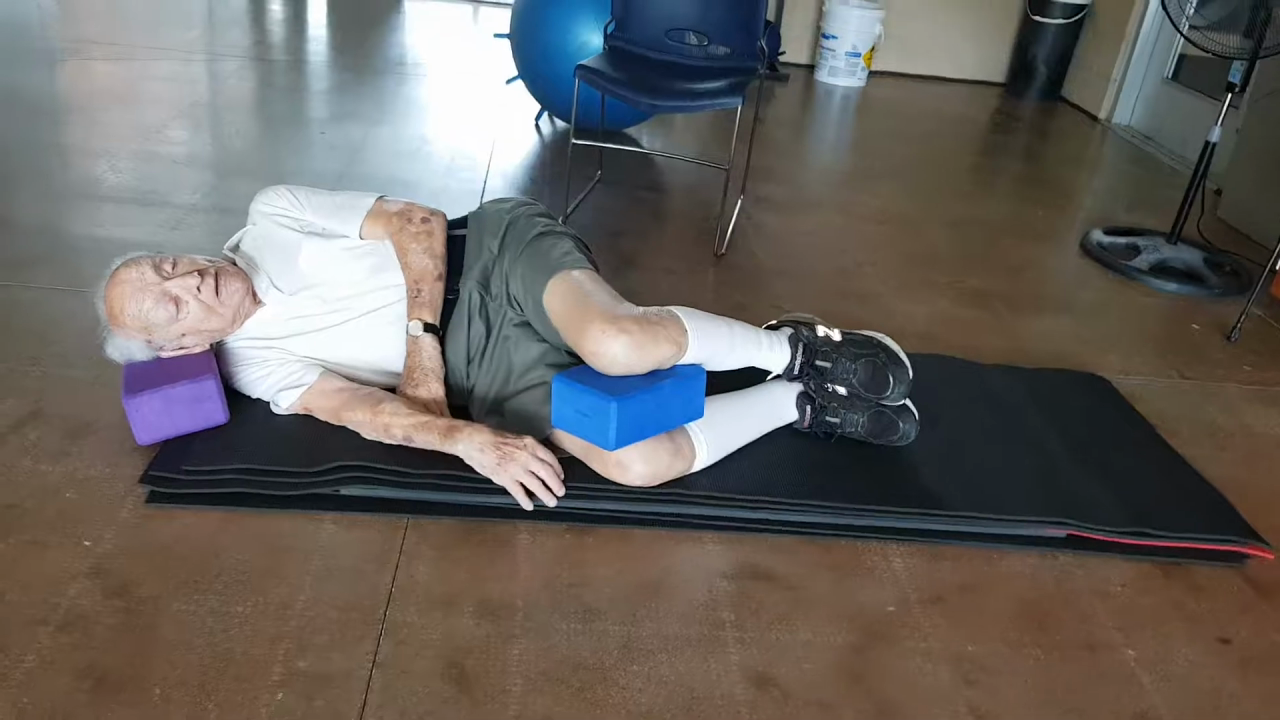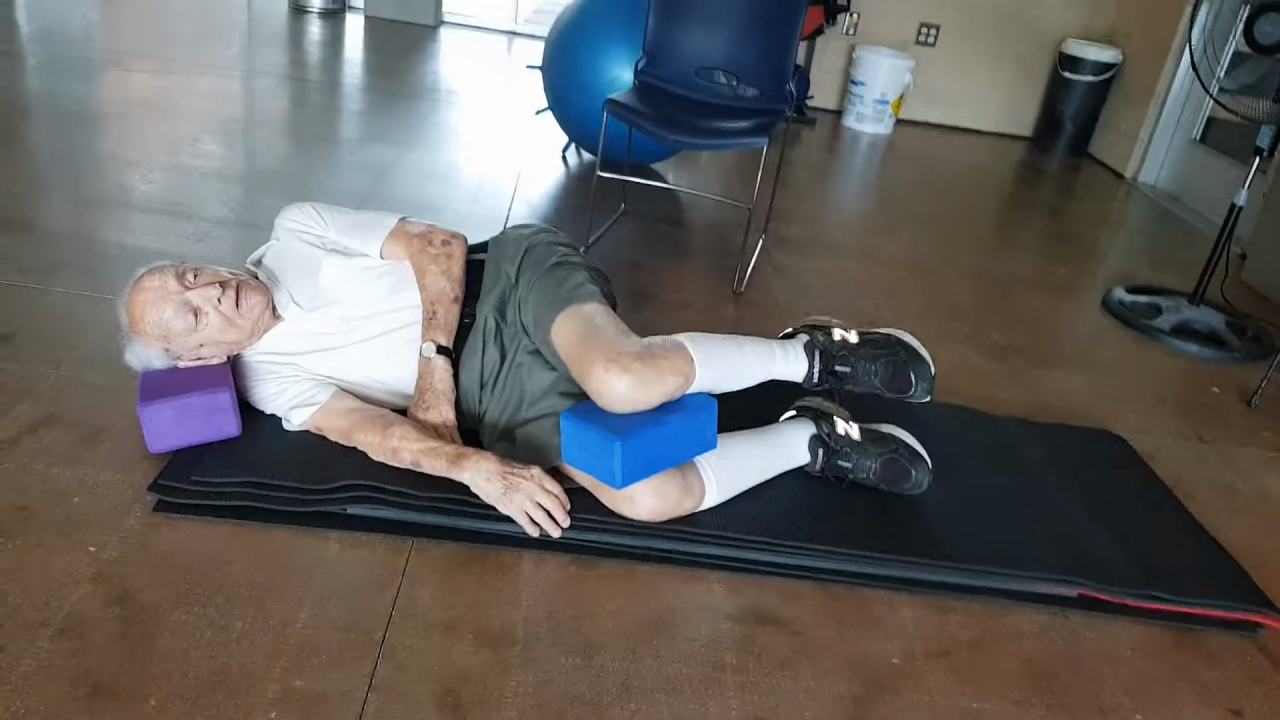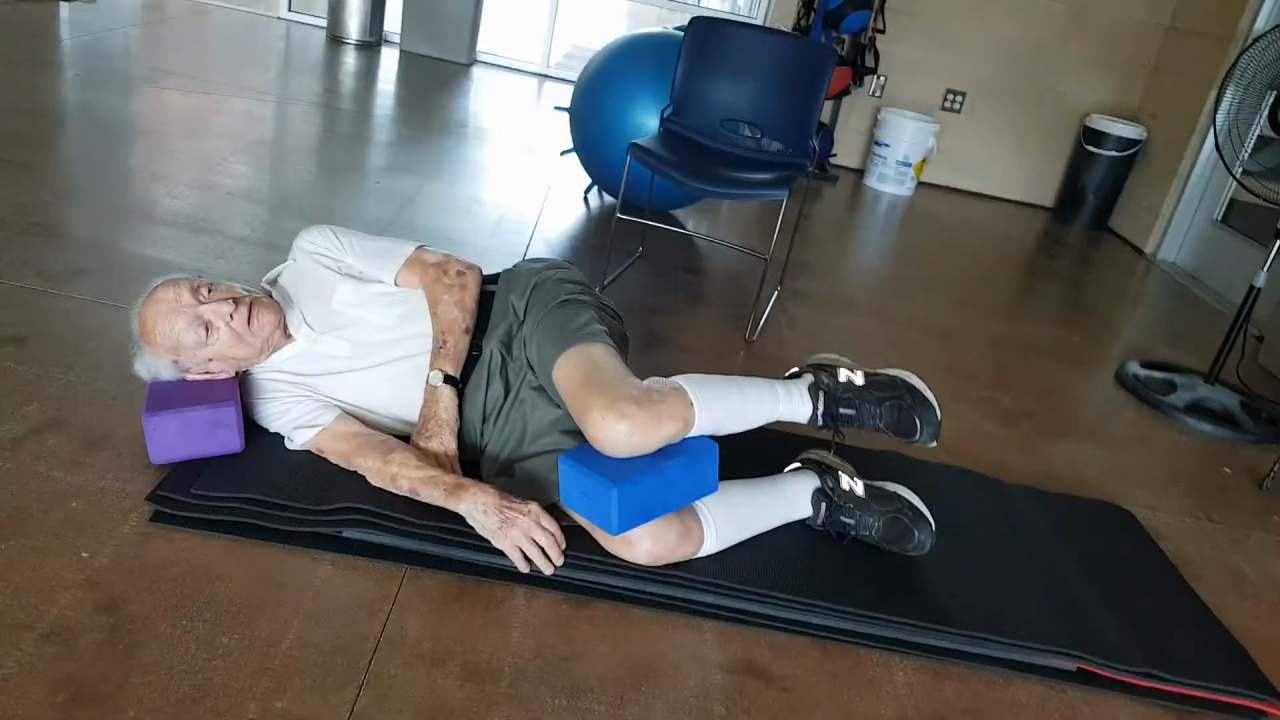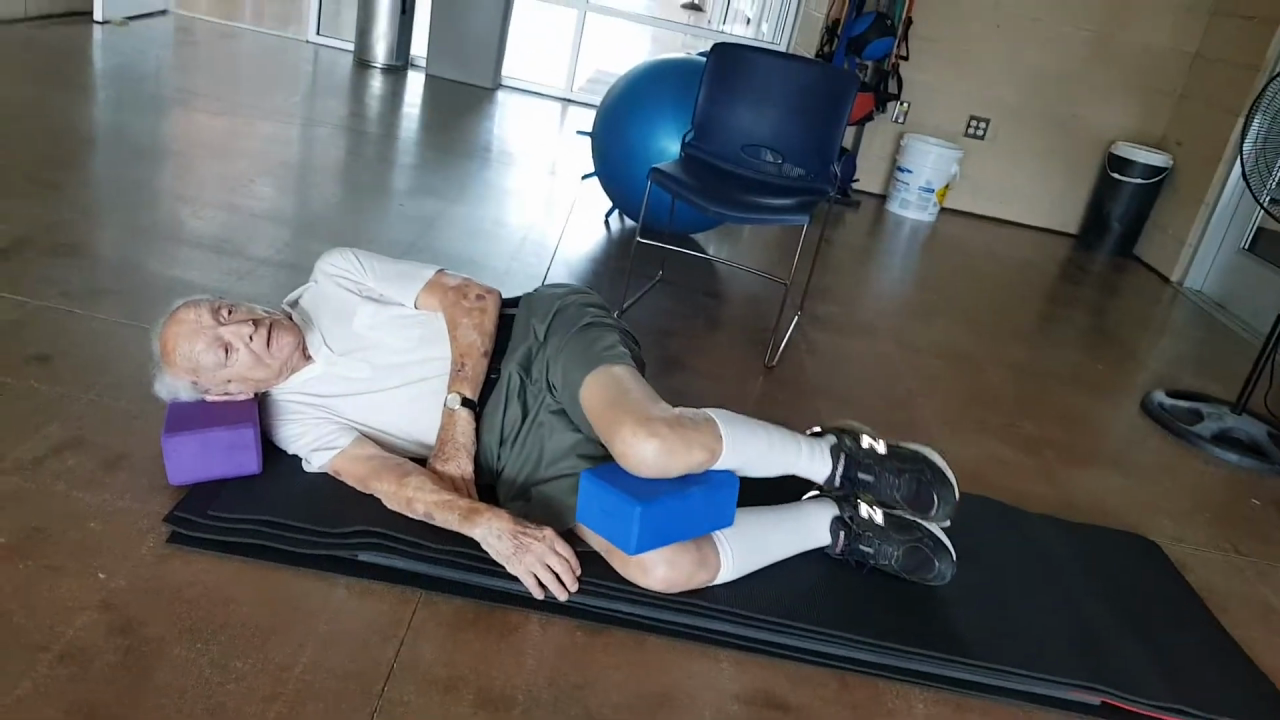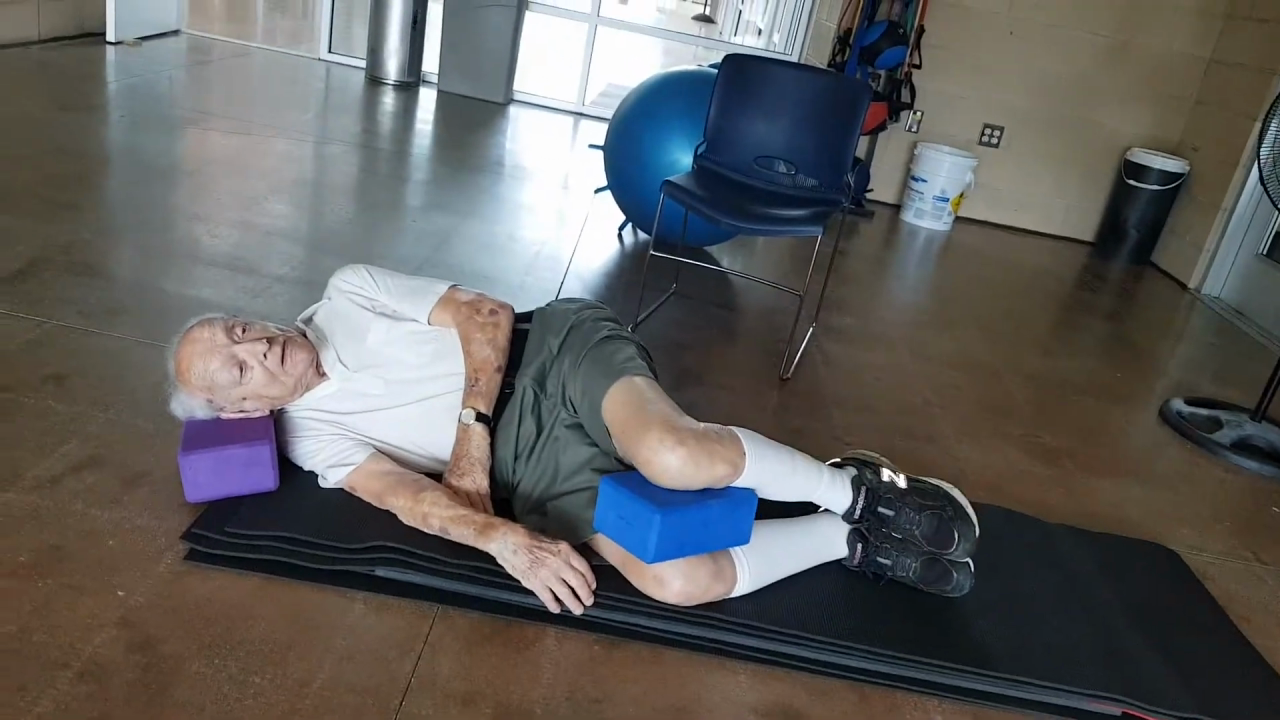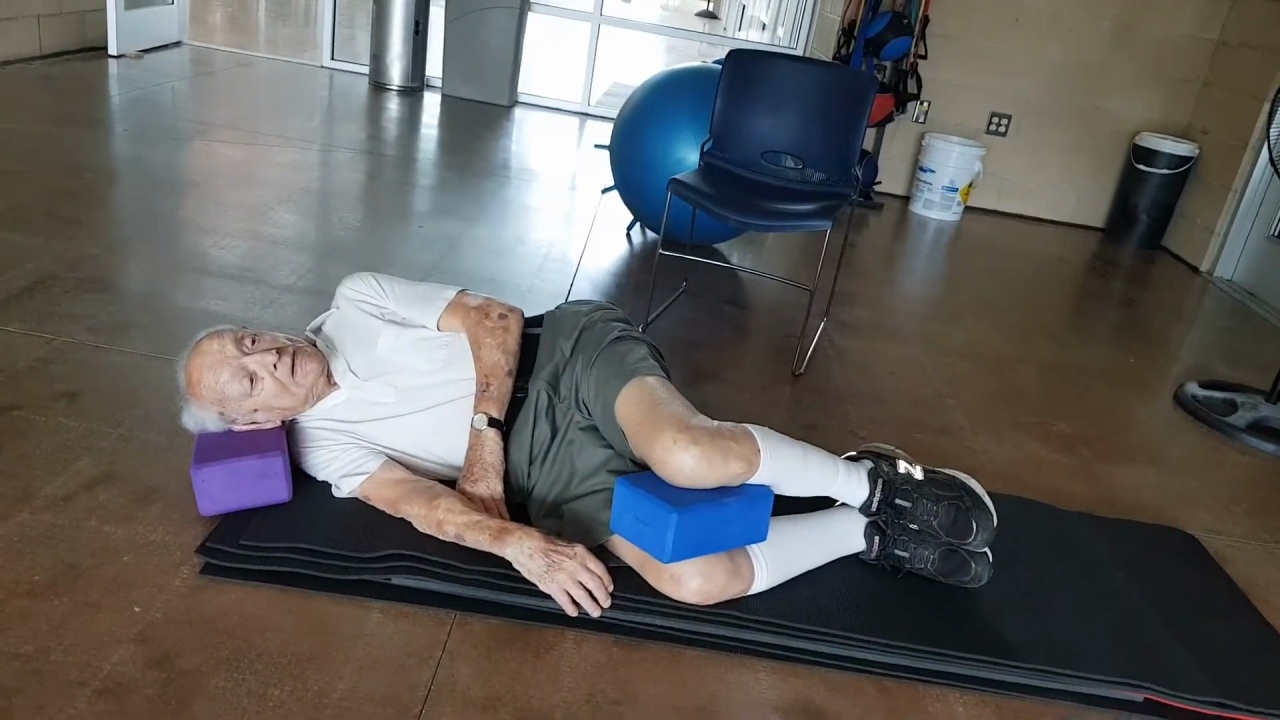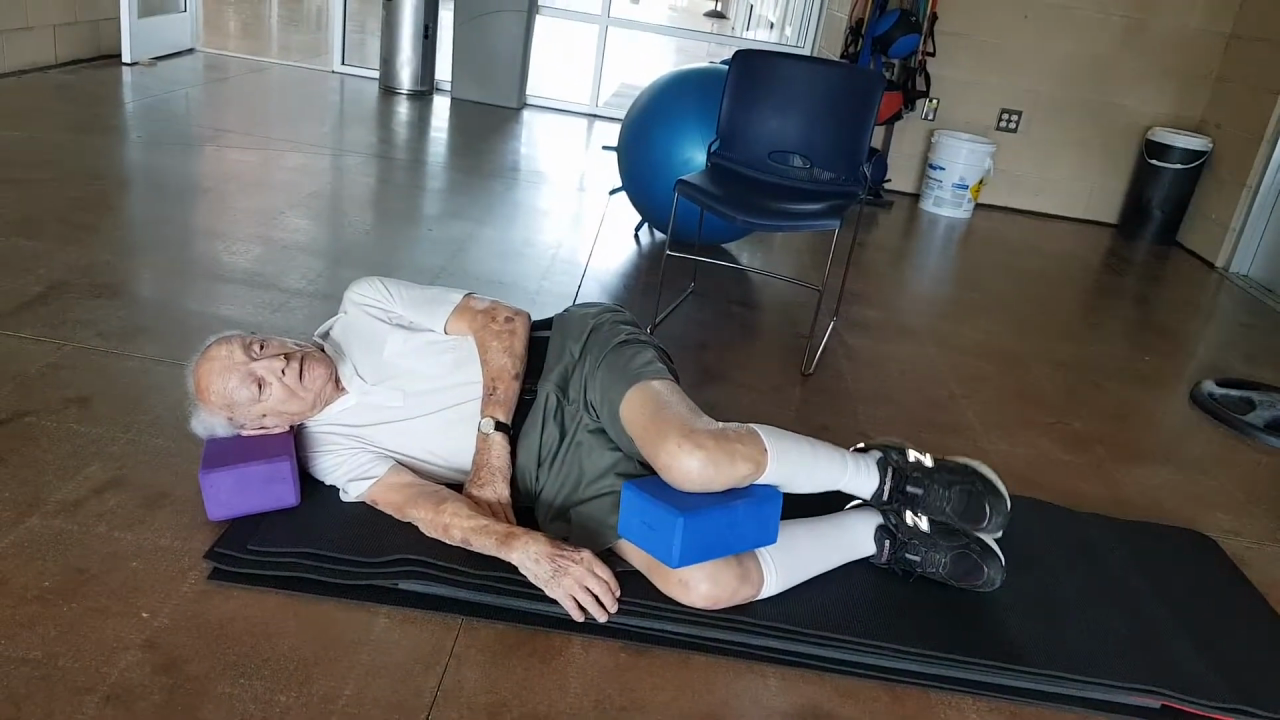
dt=0.4s
person 1, frame 1
left shoulder: (271, 216)
right shoulder: (253, 367)
left elbow: (418, 223)
right elbow: (363, 411)
left wrist: (419, 338)
right wrist: (465, 439)
right hip: (484, 366)
left knee: (617, 342)
right knee: (637, 460)
left ankle: (789, 348)
right ankle: (798, 403)
person 1, frame 2
left shoulder: (293, 233)
right shoulder: (269, 383)
left elbow: (438, 246)
right elbow: (378, 434)
left wrist: (430, 359)
right wrist: (475, 467)
right hip: (499, 397)
left knee: (621, 380)
right knee: (648, 496)
left ankle: (808, 355)
right ankle: (812, 443)
person 1, frame 3
left shoulder: (312, 255)
right shoulder: (276, 401)
left elbow: (455, 276)
right elbow: (378, 459)
left wrist: (438, 388)
right wrist: (474, 502)
right hip: (500, 431)
left knee: (621, 425)
right knee: (649, 540)
left ankle: (815, 396)
right ankle: (816, 494)
person 1, frame 4
left shoulder: (334, 276)
right shoulder: (294, 422)
left elbow: (474, 300)
right elbow: (393, 482)
left wrist: (455, 410)
right wrist: (488, 525)
right hip: (518, 453)
left knee: (648, 444)
right knee: (664, 567)
left ankle: (833, 458)
right ankle: (836, 524)
person 1, frame 5
left shoulder: (347, 292)
right shoulder: (309, 436)
left elbow: (486, 315)
right elbow: (407, 497)
left wrist: (471, 426)
right wrist: (503, 540)
right hip: (534, 468)
left knee: (672, 455)
right knee: (678, 580)
left ankle: (854, 489)
right ankle: (853, 542)
person 1, frame 6
left shoulder: (356, 301)
right shoulder: (322, 448)
left elbow: (496, 318)
right elbow: (422, 504)
left wrist: (483, 429)
right wrist: (519, 544)
right hip: (548, 471)
left knee: (687, 454)
right knee: (695, 579)
left ankle: (868, 481)
right ankle: (869, 533)
person 1, frame 7
left shoulder: (362, 305)
right shoulder: (330, 452)
left elbow: (502, 321)
right elbow: (428, 508)
left wrist: (490, 434)
right wrist: (525, 548)
right hip: (559, 472)
left knee: (692, 459)
right knee: (704, 584)
left ankle: (880, 475)
right ankle: (881, 535)
